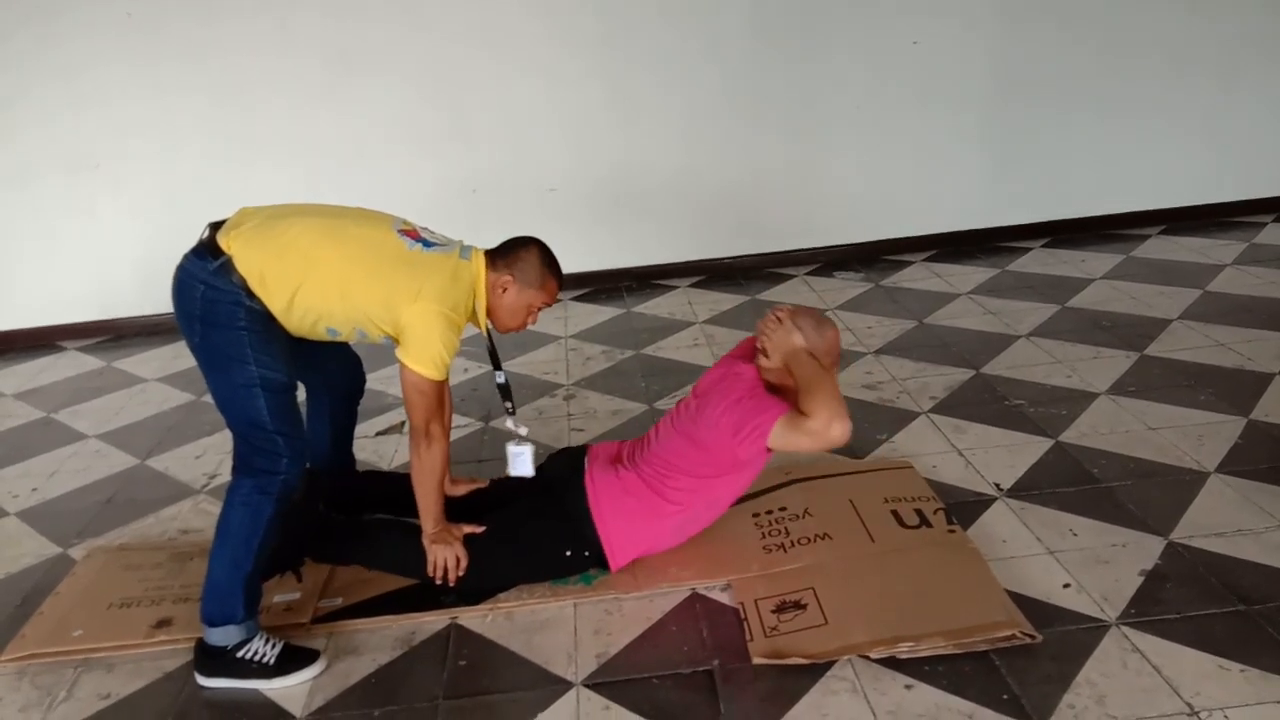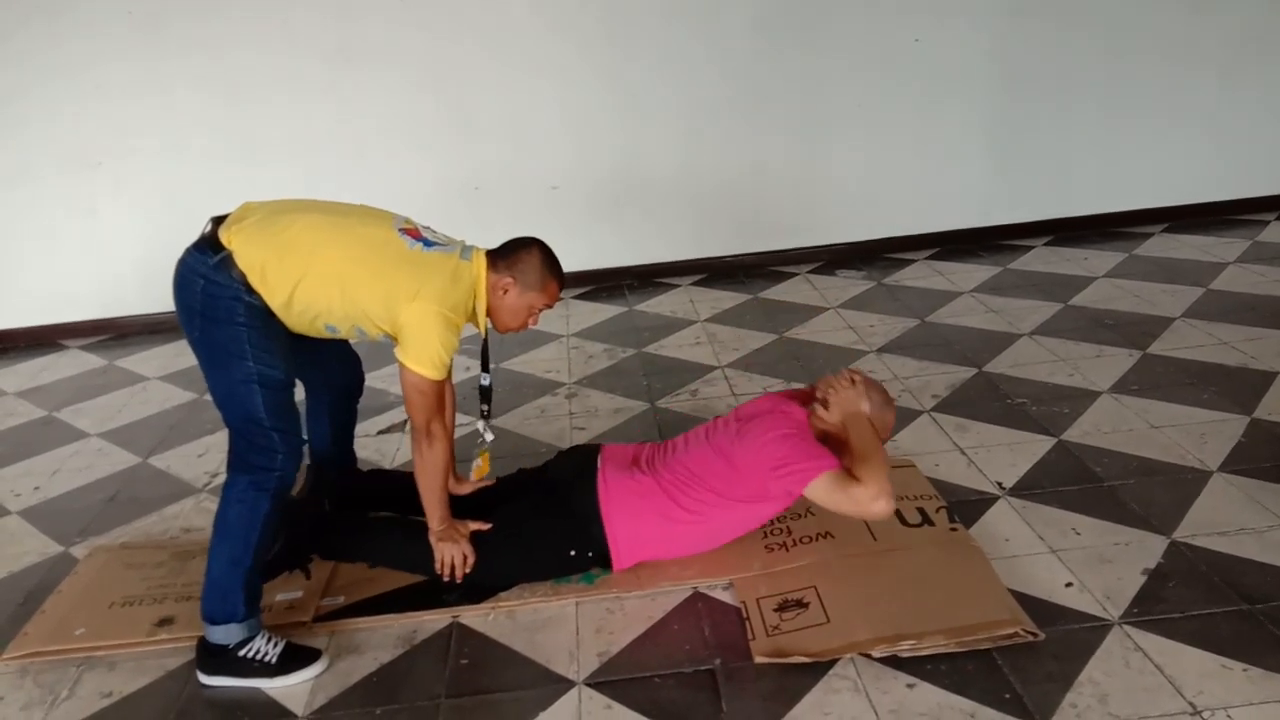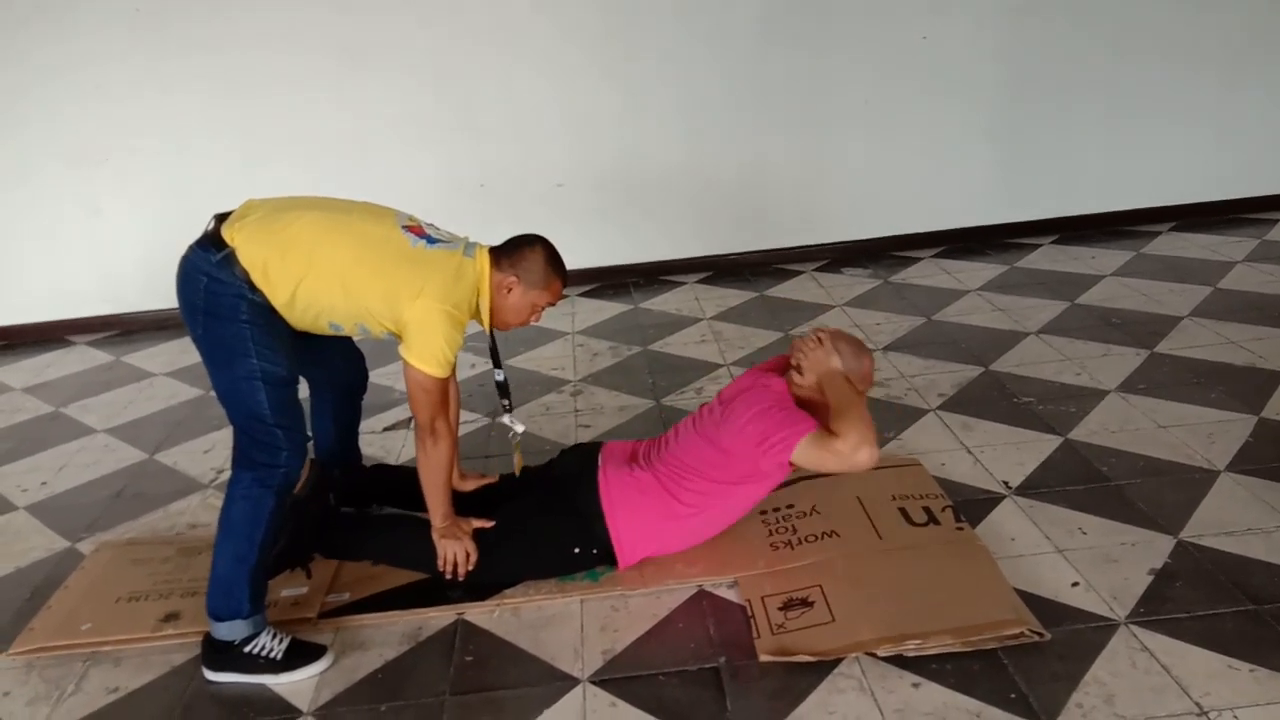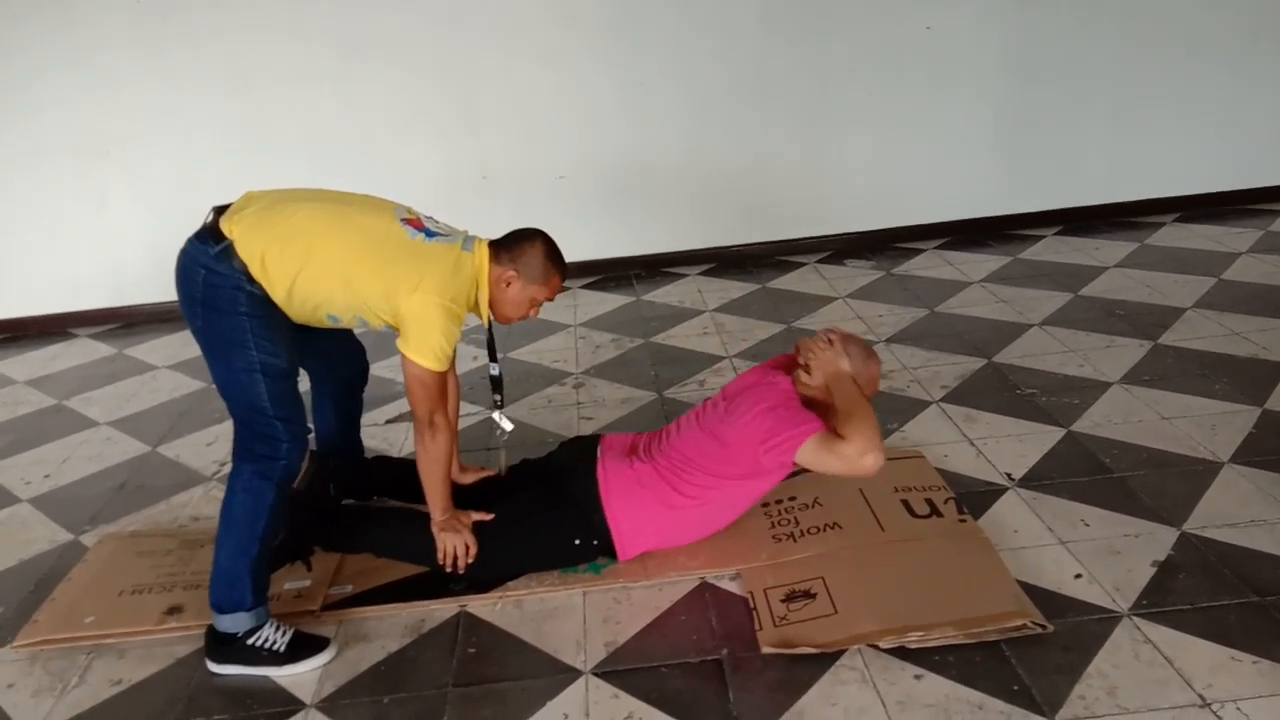
dt=0.5s
person 1, frame 1
left shoulder: (744, 361)
right shoulder: (751, 407)
left elbow: (772, 340)
right elbow: (833, 428)
right wrist: (797, 355)
left hip: (581, 474)
right hip: (585, 530)
left knee: (456, 508)
left ankle: (323, 497)
right ankle: (304, 535)
person 1, frame 2
left shoulder: (789, 404)
right shoulder: (793, 445)
left elbow: (818, 397)
right elbow: (876, 499)
left wrist: (840, 408)
right wrist: (856, 418)
left hip: (596, 474)
right hip: (594, 531)
left knee: (462, 506)
left ankle: (331, 496)
right ankle: (313, 532)
person 1, frame 3
left shoulder: (772, 378)
right shoulder: (776, 418)
left elbow: (801, 359)
right elbow: (858, 452)
right wrist: (831, 374)
left hip: (595, 473)
right hip: (597, 529)
left knee: (470, 502)
left ankle: (339, 490)
right ankle: (314, 529)
person 1, frame 4
left shoulder: (778, 375)
right shoulder: (780, 416)
left elbow: (810, 358)
right elbow: (863, 455)
right wrist: (840, 376)
left hip: (596, 465)
right hip: (595, 521)
left knee: (468, 496)
left ankle: (340, 480)
right ankle: (314, 523)
person 2, frame 1
left shoulder: (456, 268)
right shoulder: (438, 305)
left elbow: (436, 388)
right elbow: (425, 431)
left wrist: (443, 480)
right wrist: (433, 529)
left hip: (251, 261)
right hip: (222, 293)
left knee: (339, 380)
right knee: (276, 460)
right ankle: (226, 640)
person 2, frame 2
left shoulder: (456, 268)
right shoulder: (436, 305)
left elbow: (439, 384)
right elbow: (427, 428)
left wrist: (449, 478)
right wrist: (440, 527)
left hip: (250, 258)
right hip: (223, 286)
left knee: (338, 378)
right knee: (270, 457)
right ankle: (227, 639)
person 2, frame 3
left shoulder: (461, 265)
right shoulder: (441, 304)
left elbow: (443, 384)
right elbow: (432, 427)
left wrist: (453, 476)
right wrist: (443, 523)
left hip: (254, 251)
right hip: (226, 285)
left knee: (342, 375)
right knee: (275, 454)
right ankle: (233, 635)
person 2, frame 4
left shoulder: (459, 259)
right shoulder: (437, 297)
left elbow: (443, 375)
right elbow: (430, 420)
left wrist: (453, 467)
right wrist: (443, 518)
left hip: (255, 246)
right hip: (225, 276)
left knee: (343, 369)
right knee: (276, 447)
right ankle: (236, 627)
